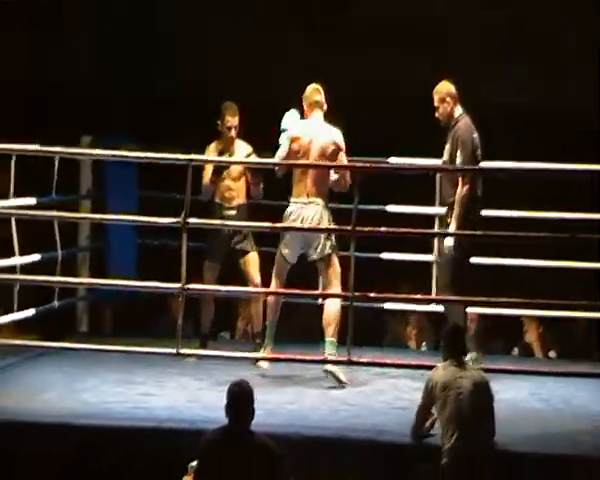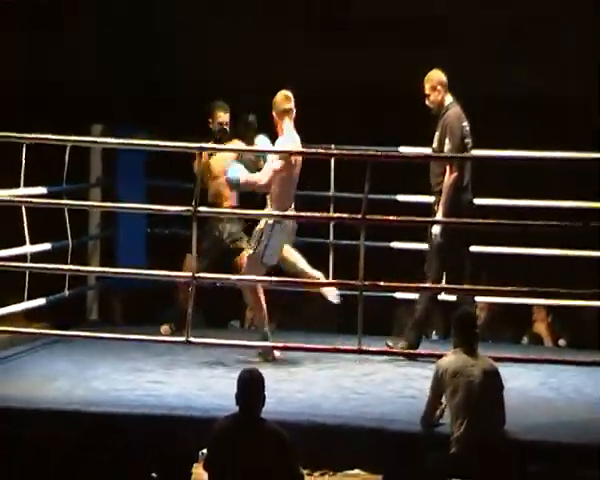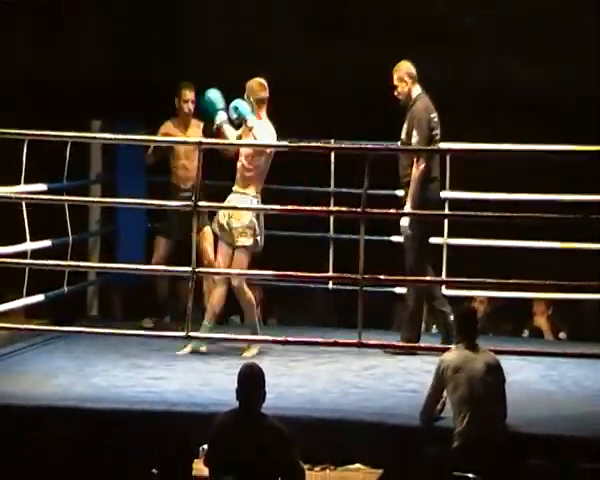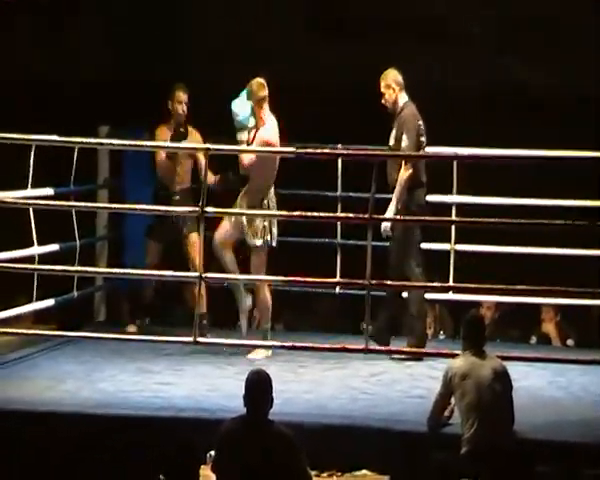
dt=0.4s
person 1, frame 1
left shoulder: (462, 131)
right shoulder: (459, 128)
left elbow: (464, 184)
left wrist: (453, 227)
left hip: (460, 218)
right hip: (457, 217)
left knee: (447, 285)
right knee: (456, 285)
left ankle: (469, 349)
person 1, frame 2
left shoulder: (451, 119)
right shoulder: (455, 116)
left elbow: (452, 172)
left wrist: (440, 214)
left hip: (450, 205)
right hip: (459, 204)
left knee: (433, 275)
right knee: (459, 275)
left ankle: (411, 340)
person 1, frame 3
left shoulder: (419, 110)
right shoulder: (423, 107)
left elbow: (420, 163)
left wrist: (409, 206)
left hip: (420, 195)
right hip: (424, 194)
left knee: (414, 266)
right knee: (420, 264)
left ankle: (410, 335)
right ankle: (447, 322)
person 1, frame 4
left shoulder: (407, 117)
right shoulder: (406, 115)
left elbow: (407, 168)
left wrist: (392, 206)
left hip: (408, 200)
right hip: (407, 200)
left knee: (410, 269)
right knee: (396, 267)
left ankle: (416, 340)
right ankle: (382, 330)
person 2, frame 1
left shoulder: (294, 129)
right shoulder: (335, 135)
left elbow: (278, 169)
right elbow: (344, 183)
left hip: (295, 211)
right hip: (319, 213)
left knee: (278, 280)
right knee: (333, 288)
left ankle: (268, 344)
right ankle: (331, 356)
person 2, frame 2
left shoulder: (281, 145)
right shoulder: (294, 138)
left elbow: (264, 180)
left wrist: (242, 178)
left hip: (276, 220)
right hip: (286, 216)
right knee: (282, 254)
left ankle: (267, 345)
person 2, frame 3
left shoulder: (264, 130)
right shoulder: (253, 126)
left elbow: (245, 155)
right wrist: (221, 121)
left hip: (248, 205)
right hip: (234, 199)
left knee: (237, 281)
right knee: (220, 278)
left ankle: (256, 337)
right ankle: (202, 337)
person 2, frame 4
left shoulder: (266, 133)
right shoulder: (263, 122)
left elbow: (245, 163)
left wrist: (243, 132)
right wrist: (246, 128)
left hip: (260, 202)
right hip: (248, 196)
left knee: (258, 279)
left ankle: (264, 342)
right ankle: (242, 298)
person 3, frame 1
left shoulder: (247, 149)
right shoulder: (212, 150)
left elbow: (257, 193)
right elbow: (205, 193)
left wrist: (256, 175)
right wrist: (215, 173)
left hip: (241, 218)
right hip: (219, 218)
left knee: (255, 283)
right knee: (207, 287)
left ankle: (258, 342)
right ankle: (203, 343)
person 3, frame 2
left shoulder: (237, 146)
right shoulder: (206, 148)
left elbow: (257, 167)
right elbow: (198, 172)
right wrist: (209, 150)
left hip: (232, 221)
right hip: (210, 220)
left knee: (250, 282)
right knee: (184, 280)
right ankle: (179, 323)
person 3, frame 3
left shoulder: (201, 127)
right shoulder: (168, 128)
right elbow: (148, 159)
right wrist: (156, 151)
left hip: (195, 199)
right hip: (175, 199)
left knee: (209, 260)
right knee: (158, 262)
right ankle: (161, 311)
person 3, frame 4
left shoulder: (195, 135)
right shoulder: (162, 131)
left elbow: (205, 174)
right elbow: (160, 171)
left wrist: (215, 179)
right wrist: (172, 145)
left hip: (185, 201)
right hip: (164, 199)
left knee: (196, 266)
right knee: (150, 264)
left ankle: (203, 324)
right ankle: (143, 315)
person 4, frame 1
left shoulder: (435, 377)
right shoulder: (480, 378)
left elbow: (416, 433)
right elbow: (491, 430)
left wrist: (431, 420)
left hip: (454, 460)
right hip: (483, 458)
person 4, frame 2
left shoulder: (444, 365)
right shoulder: (490, 366)
left elbow: (426, 422)
right elbow: (501, 418)
left wrist: (439, 412)
left hip: (463, 450)
right hip: (494, 449)
person 4, frame 3
left shoulder: (447, 361)
right shoulder: (493, 361)
left elbow: (425, 417)
right elbow: (502, 411)
left wrist: (440, 405)
left hip: (466, 445)
right hip: (495, 443)
person 4, frame 4
left shoulder: (454, 368)
right shoulder: (500, 367)
left elbow: (432, 423)
right elbow: (510, 418)
left wrist: (447, 414)
left hip: (474, 452)
right hip: (503, 450)
